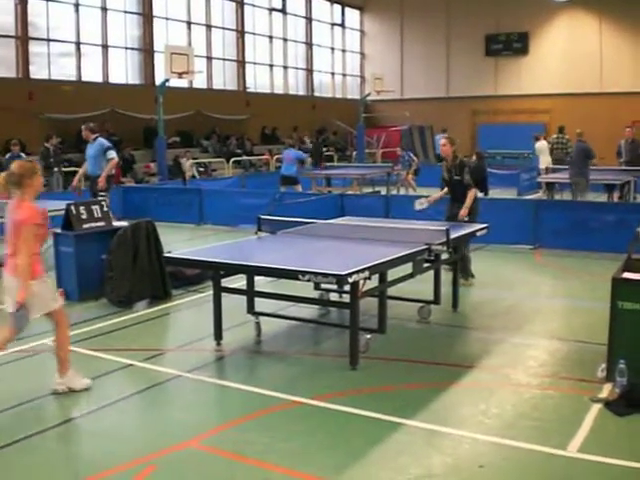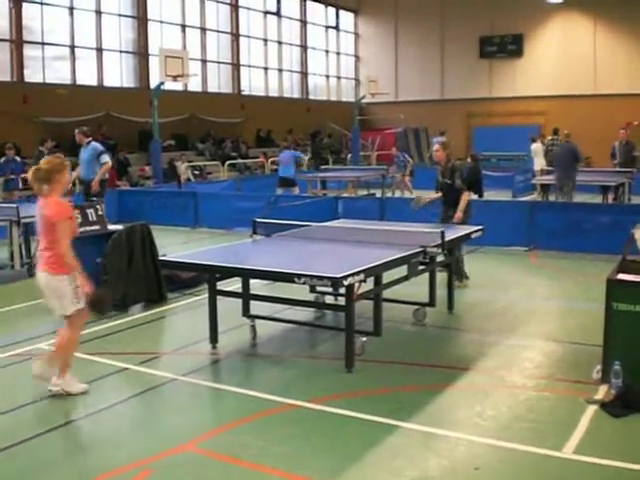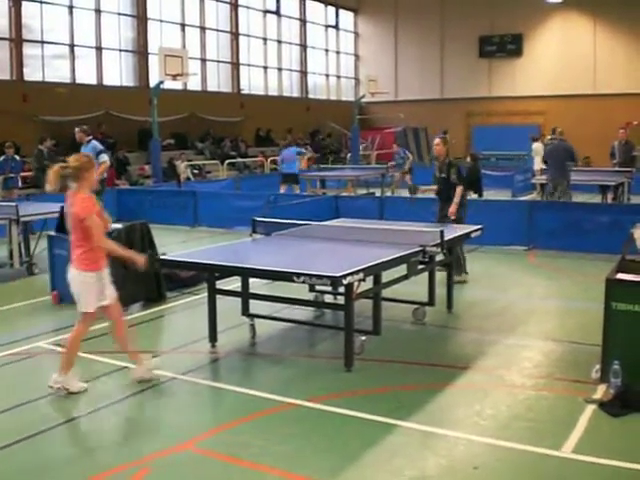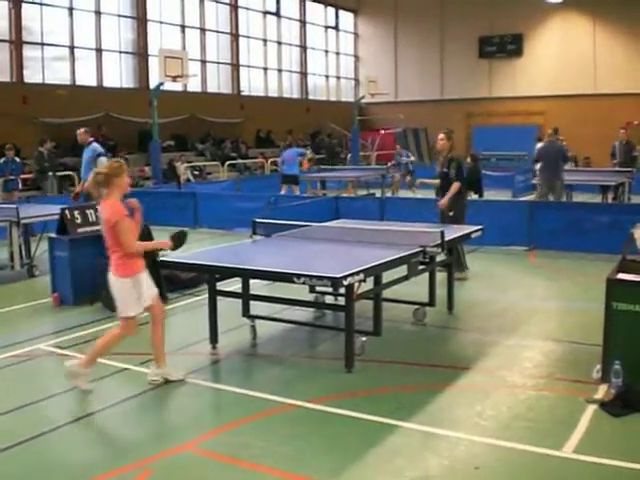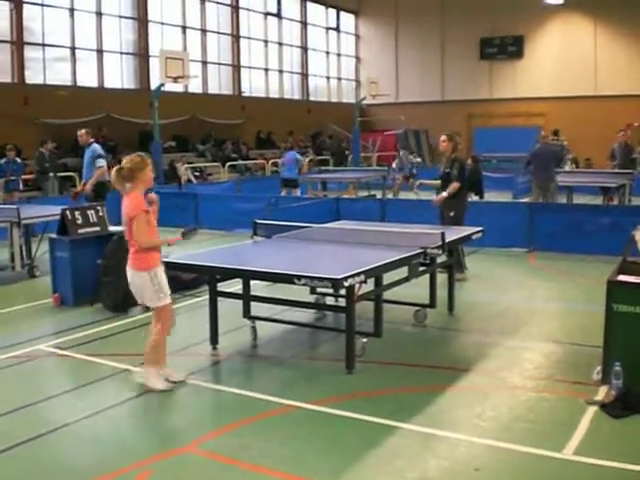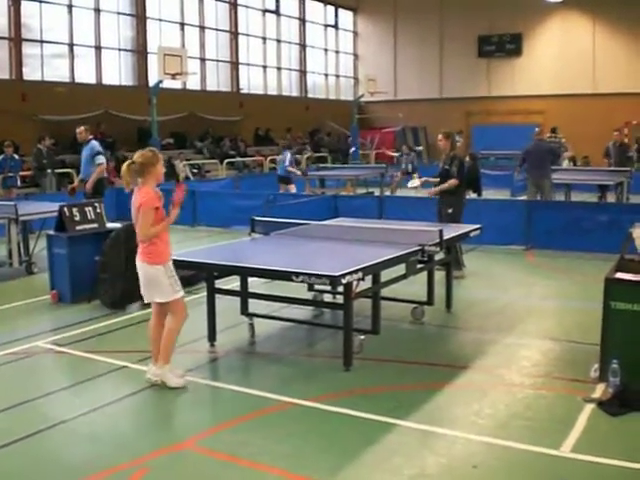
dt=0.2s
person 1, frame 1
right shoulder: (28, 210)
right elbow: (24, 252)
left wrist: (42, 226)
right wrist: (23, 289)
right hip: (29, 276)
right knee: (62, 321)
right ankle: (64, 377)
person 1, frame 2
left shoulder: (45, 201)
right shoulder: (60, 206)
right elbow: (63, 250)
right wrist: (83, 280)
left hip: (47, 270)
right hip: (60, 273)
left knee: (76, 322)
right knee: (74, 325)
left ankle: (45, 363)
right ankle: (60, 380)
person 1, frame 3
left shoulder: (77, 199)
right shoulder: (84, 202)
left elbow: (103, 228)
right elbow: (101, 242)
left wrist: (99, 211)
right wrist: (133, 256)
left hip: (94, 269)
right hip: (88, 271)
left knee: (117, 317)
right knee: (85, 324)
left ankle: (139, 365)
right ankle: (63, 376)
person 1, frame 4
left shoulder: (112, 204)
right shoulder: (115, 208)
left elbow: (133, 234)
right elbow: (131, 246)
left wrist: (137, 213)
right wrist: (158, 244)
left hip: (136, 271)
right hip: (127, 274)
left knee: (158, 314)
right knee: (125, 328)
left ankle: (159, 369)
right ankle: (81, 365)
person 1, frame 5
left shoulder: (133, 198)
right shoulder: (137, 201)
right elbow: (142, 241)
left wrist: (153, 207)
right wrist: (168, 240)
left hip: (147, 266)
right hip: (145, 268)
left knee: (161, 317)
right knee: (165, 319)
left ankle: (159, 369)
right ankle: (148, 370)
person 1, frame 6
left shoulder: (142, 192)
right shoulder: (150, 196)
right elbow: (145, 233)
left wrist: (168, 211)
right wrist: (171, 217)
left hip: (148, 260)
right hip: (156, 262)
left knee: (159, 314)
right knee: (179, 313)
left ankle: (156, 366)
right ankle: (162, 368)
person 2, frame 1
left shoulder: (463, 165)
right shoulder: (445, 166)
left elbow: (472, 188)
left wrist: (466, 208)
right wrist: (436, 197)
left hip: (465, 206)
right hip: (454, 205)
left ankle: (467, 276)
right ankle: (456, 263)
person 2, frame 2
left shoulder: (455, 169)
right shoulder: (440, 170)
left elbow: (465, 192)
left wrist: (460, 211)
right wrist: (430, 198)
left hip: (457, 210)
right hip: (447, 209)
left ankle: (461, 278)
right ankle: (449, 265)
person 2, frame 3
left shoulder: (452, 165)
right shoulder: (439, 165)
left elbow: (459, 186)
left wrist: (455, 204)
right wrist: (426, 188)
left hip: (453, 205)
right hip: (444, 204)
left ankle: (461, 273)
right ankle: (449, 264)
person 2, frame 4
left shoulder: (454, 160)
right shoulder: (442, 160)
left elbow: (457, 183)
left wrist: (447, 198)
right wrist: (424, 181)
left hip: (455, 202)
right hip: (445, 201)
left ankle: (461, 269)
right ankle: (451, 263)
person 2, frame 5
left shoulder: (457, 161)
right shoulder: (445, 161)
left elbow: (457, 183)
left wrist: (443, 195)
left hip: (456, 203)
right hip: (446, 202)
left ankle: (461, 270)
right ankle: (451, 264)
person 2, frame 6
left shoulder: (456, 158)
right shoulder: (444, 159)
left elbow: (455, 180)
left wrist: (438, 189)
right wrist: (427, 179)
left hip: (453, 200)
right hip: (443, 199)
left ankle: (458, 268)
